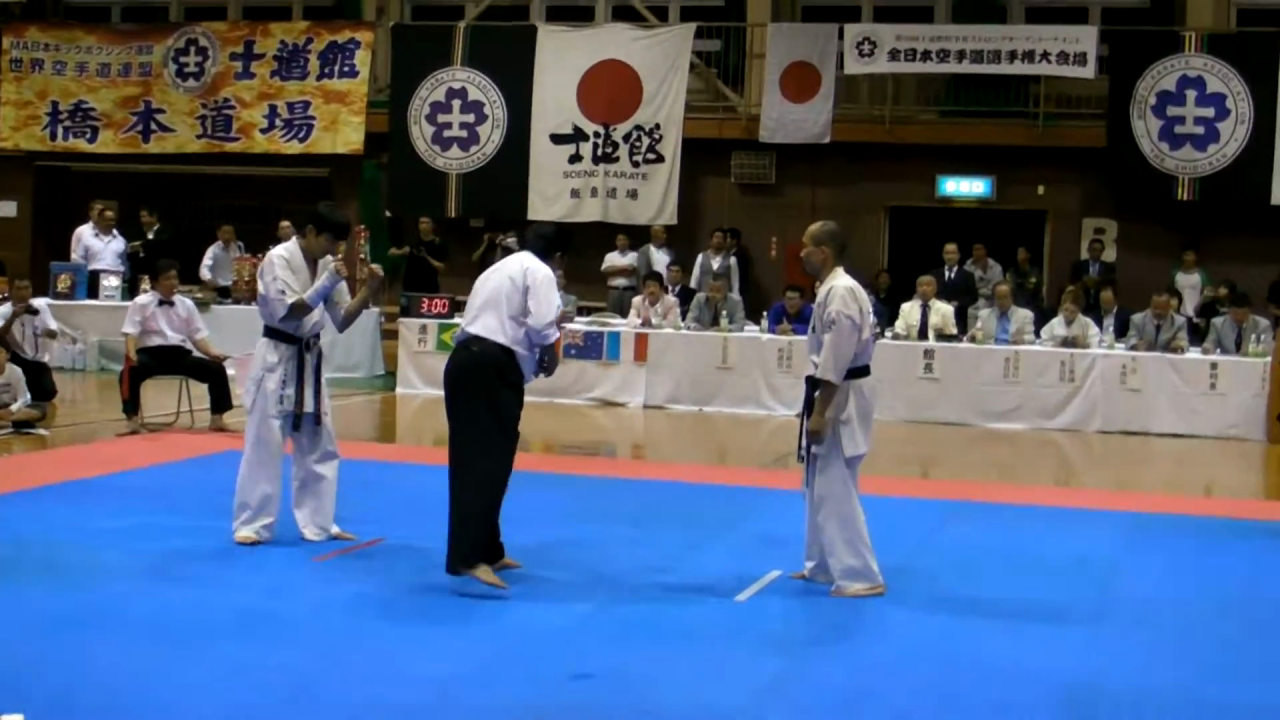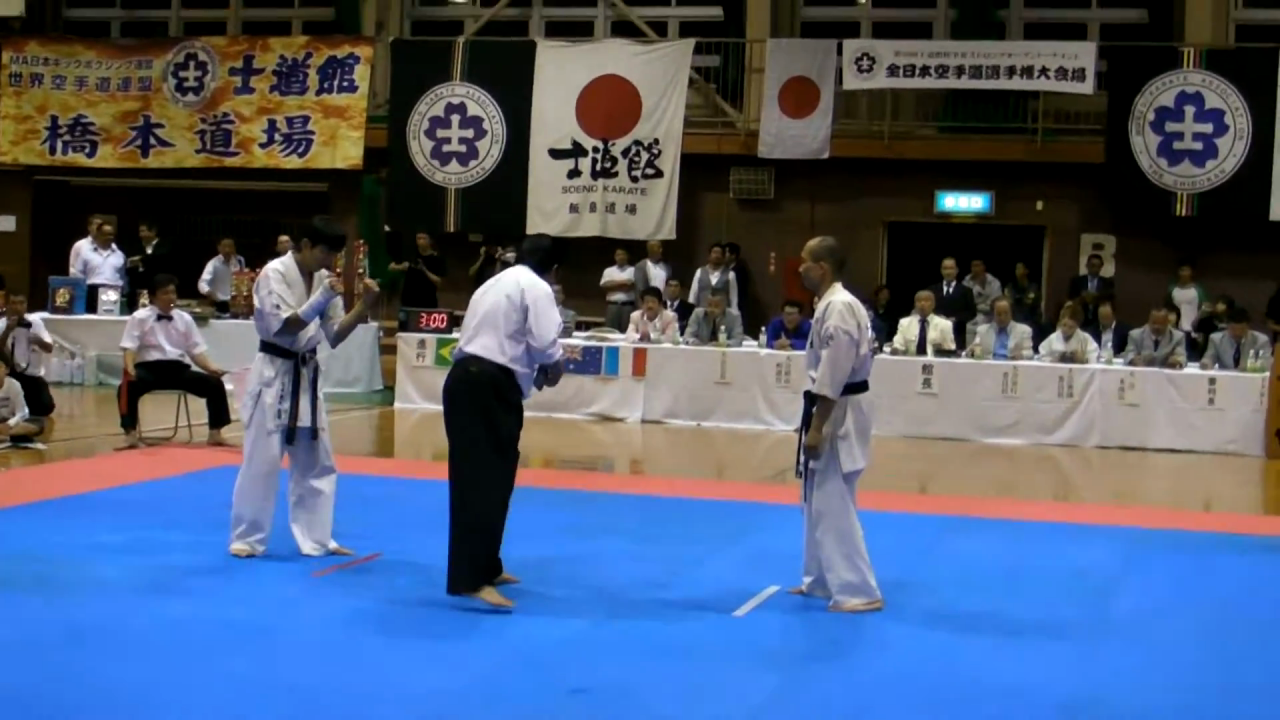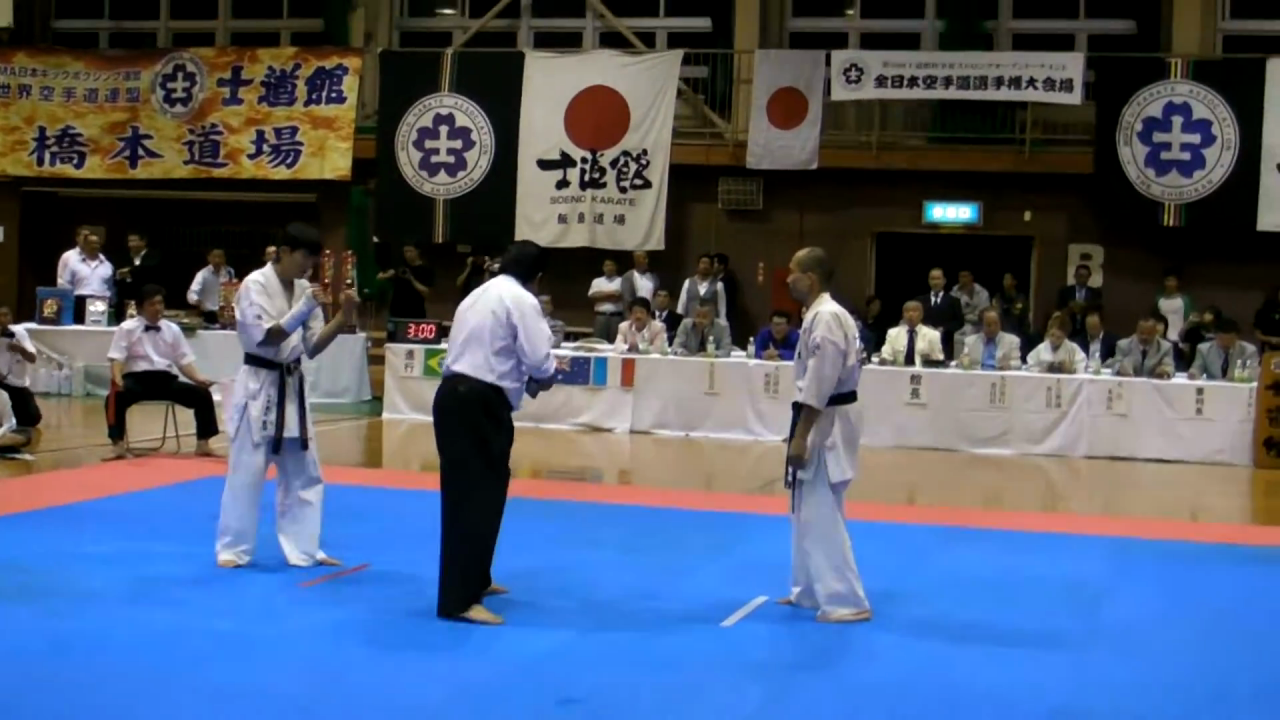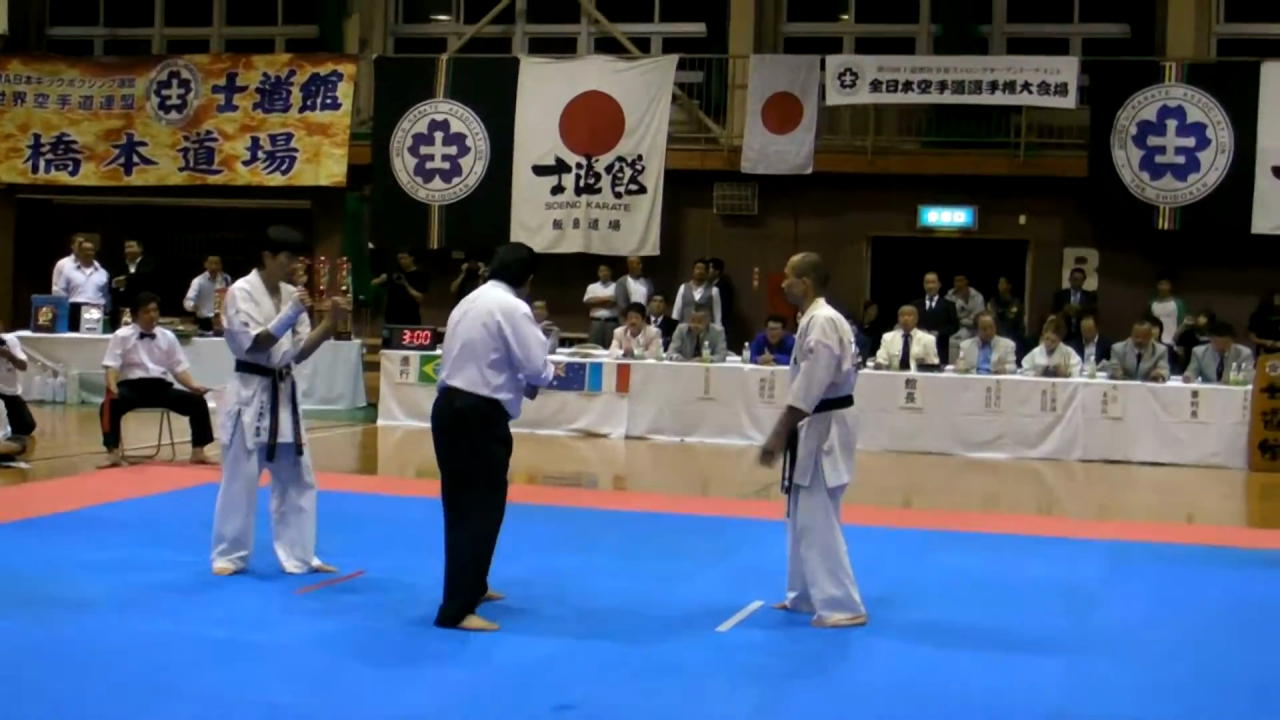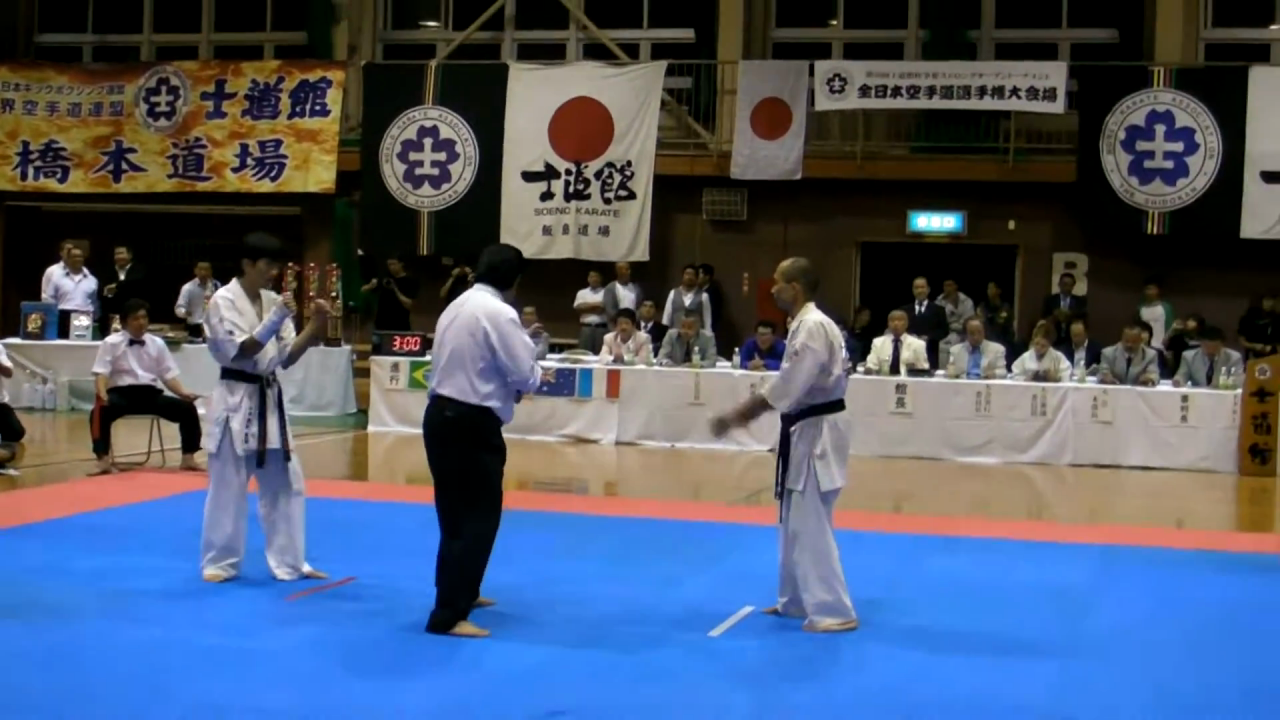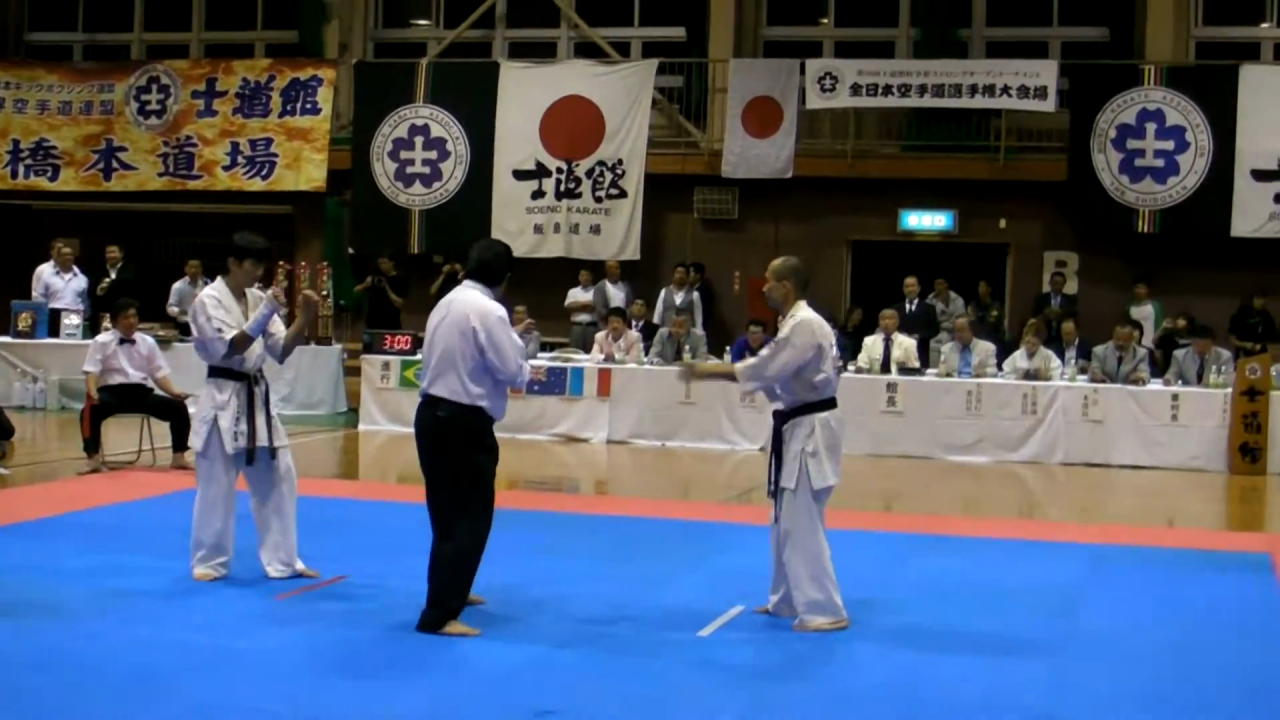
dt=0.1s
person 1, frame 1
left shoulder: (498, 268)
right shoulder: (539, 271)
right elbow: (542, 326)
left wrist: (533, 355)
right wrist: (549, 360)
left hip: (465, 362)
right hip: (491, 369)
left knee: (475, 458)
right knee: (488, 460)
left ankle: (486, 550)
right ankle: (468, 557)
person 1, frame 2
left shoulder: (495, 283)
right shoulder: (536, 287)
right elbow: (545, 345)
left wrist: (532, 369)
right wrist: (552, 372)
left hip: (464, 379)
right hip: (490, 387)
left knee: (475, 477)
right knee: (488, 481)
left ankle: (485, 567)
right ankle: (470, 578)
person 1, frame 3
left shoulder: (478, 295)
right shoulder: (521, 300)
right elbow: (539, 362)
left wrist: (523, 377)
right wrist: (541, 381)
left hip: (453, 396)
right hip: (480, 405)
left knee: (466, 494)
right knee: (479, 498)
left ankle: (473, 579)
right ankle: (459, 599)
person 1, frame 4
left shoulder: (469, 302)
right shoulder: (512, 308)
right elbow: (537, 370)
left wrist: (515, 379)
right wrist: (535, 383)
left hip: (451, 408)
right hip: (477, 416)
left knee: (467, 504)
right knee: (478, 510)
left ankle: (470, 585)
right ankle: (457, 608)
person 1, frame 5
left shoulder: (457, 306)
right shoulder: (499, 314)
right elbow: (526, 376)
left wrist: (518, 340)
right wrist: (530, 376)
left hip: (442, 415)
right hip: (470, 424)
left knee: (459, 513)
right knee: (476, 518)
left ankle: (461, 591)
right ankle: (448, 615)
person 1, frame 6
left shoulder: (446, 304)
right shoulder: (488, 311)
right elbow: (514, 373)
left wrist: (509, 336)
right wrist: (520, 362)
left hip: (434, 415)
right hip: (462, 424)
left knee: (451, 512)
right knee: (467, 518)
left ankle: (451, 590)
right ankle: (439, 615)
person 2, frame 1
left shoulder: (840, 291)
right shoulder: (833, 289)
left elbow: (835, 361)
left wrist: (819, 413)
left hip: (840, 398)
right hip: (833, 397)
left knee: (836, 490)
right knee: (821, 487)
left ankle: (861, 576)
right ankle: (822, 565)
person 2, frame 2
left shoulder: (838, 307)
right shoulder: (832, 304)
left elbow: (833, 377)
left wrist: (816, 428)
right wrist: (815, 423)
left hip: (838, 413)
right hip: (832, 412)
left knee: (834, 505)
right knee: (819, 502)
left ankle: (859, 591)
right ankle: (820, 580)
person 2, frame 3
left shoulder: (826, 318)
right shoulder: (821, 314)
left elbow: (818, 386)
left wrist: (799, 435)
right wrist: (800, 433)
left hip: (826, 423)
right hip: (821, 422)
left knee: (822, 515)
right knee: (808, 512)
left ankle: (848, 602)
right ankle: (809, 591)
person 2, frame 4
left shoulder: (822, 322)
right shoulder: (817, 319)
left elbow: (808, 389)
left wrist: (778, 436)
right wrist: (785, 434)
left hip: (824, 427)
right hip: (818, 425)
left knee: (818, 520)
right knee: (802, 517)
left ankle: (843, 607)
right ankle: (804, 596)
person 2, frame 5
left shoulder: (811, 326)
right shoulder: (808, 323)
left elbow: (788, 386)
right elbow: (793, 385)
left wrist: (739, 415)
right wrist: (748, 411)
left hip: (818, 432)
right hip: (810, 428)
left knee: (810, 526)
right knee: (796, 523)
left ankle: (835, 612)
right ankle: (796, 601)
person 2, frame 6
left shoulder: (803, 324)
right shoulder: (800, 321)
left elbow: (764, 369)
right elbow: (776, 377)
left wrist: (711, 371)
right wrist: (723, 370)
left hip: (811, 429)
right hip: (802, 426)
left knee: (802, 524)
right knee: (787, 522)
left ankle: (825, 611)
right ankle: (788, 600)
person 3, frame 1
left shoulder: (328, 265)
right shoulder: (278, 259)
left elbow: (342, 320)
right elbow: (288, 312)
left wrist: (369, 291)
right wrist: (327, 283)
left hip: (309, 360)
right hip: (276, 360)
left knee: (319, 449)
right knee: (264, 448)
left ankle: (318, 523)
right ankle: (251, 524)
person 3, frame 2
left shoulder: (324, 280)
right shoulder: (274, 273)
left elbow: (335, 336)
right elbow: (282, 327)
left wrist: (364, 306)
right wrist: (321, 299)
left hip: (306, 375)
right hip: (273, 374)
left knee: (317, 464)
right knee: (261, 462)
left ankle: (316, 539)
right ankle: (247, 538)
person 3, frame 3
left shoulder: (304, 289)
right shoulder: (256, 284)
left elbow: (312, 347)
right elbow: (265, 338)
left wrist: (343, 317)
right wrist: (305, 310)
left hip: (291, 386)
right hip: (258, 386)
left knee: (304, 474)
right knee: (247, 473)
left ankle: (304, 549)
right ankle: (233, 548)
person 3, frame 4
left shoulder: (291, 294)
right shoulder: (242, 292)
left elbow: (299, 352)
right elbow: (253, 345)
left wrist: (331, 322)
right wrist: (292, 314)
left hip: (283, 392)
right hip: (249, 393)
left knee: (297, 480)
right knee: (240, 481)
left ankle: (299, 556)
right ankle: (228, 555)
person 3, frame 5
left shoulder: (272, 301)
right shoulder: (224, 300)
left elbow: (286, 357)
right elbow: (239, 352)
left wrist: (315, 326)
right wrist: (277, 318)
left hip: (269, 399)
right hip: (235, 400)
left knee: (286, 485)
right knee: (228, 488)
left ankle: (290, 562)
right ankle: (219, 562)
person 3, frame 6
left shoulder: (258, 298)
right shoulder: (209, 299)
left elbow: (280, 351)
right elbow: (229, 349)
left wrist: (304, 318)
right wrist: (266, 313)
left hip: (256, 396)
right hip: (223, 398)
left knee: (278, 480)
right knee: (216, 486)
left ankle: (283, 560)
right ankle: (209, 561)
